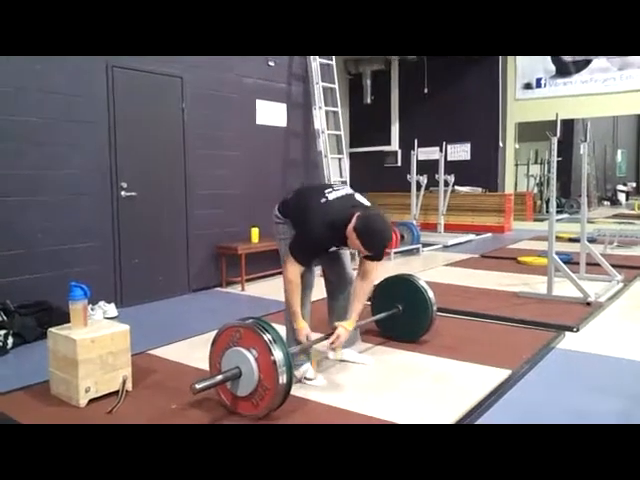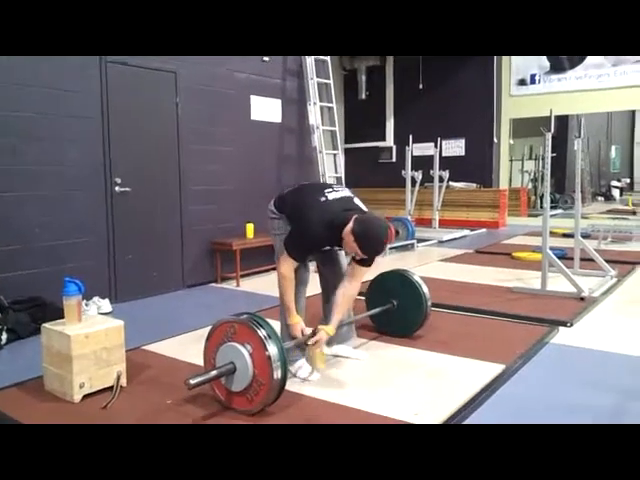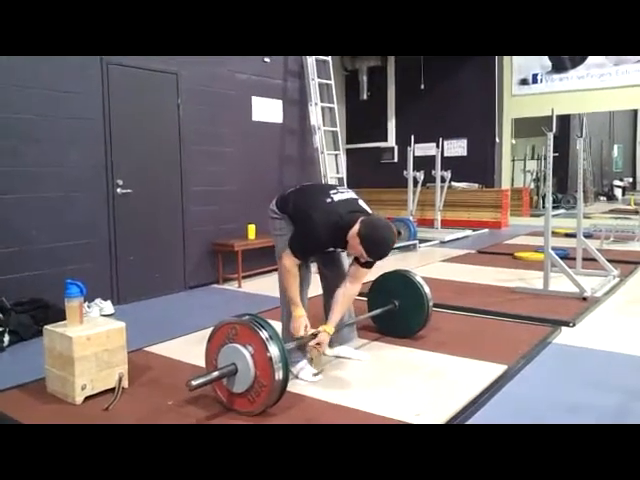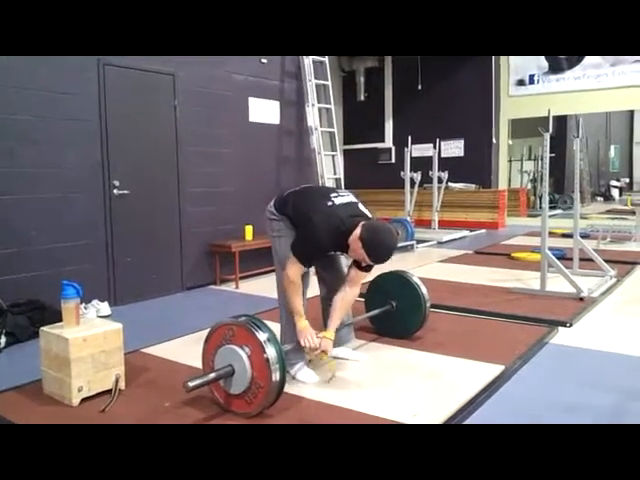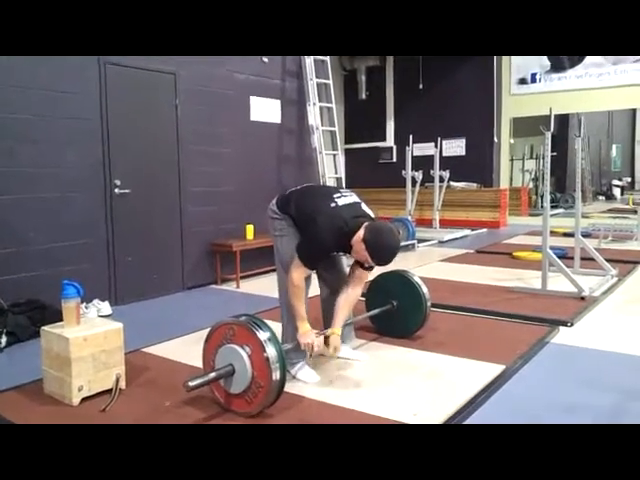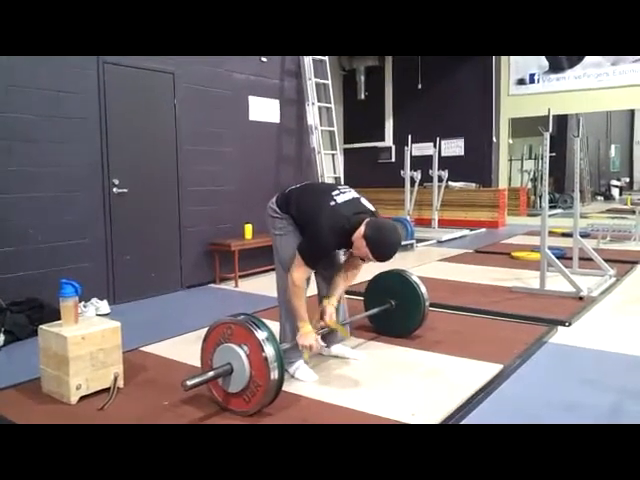
dt=0.2s
person 1, frame 1
left shoulder: (374, 229)
right shoulder: (317, 228)
left elbow: (366, 278)
right elbow: (291, 273)
left wrist: (349, 324)
right wrist: (299, 322)
right hip: (291, 221)
left knee: (344, 279)
right knee: (303, 284)
left ankle: (342, 346)
right ankle: (299, 361)
person 1, frame 2
left shoulder: (368, 232)
right shoulder: (314, 226)
left elbow: (352, 282)
right elbow: (285, 269)
left wrist: (329, 328)
right wrist: (292, 318)
right hip: (285, 216)
left knee: (337, 276)
right knee: (297, 280)
left ankle: (338, 341)
right ankle: (294, 356)
person 1, frame 3
left shoulder: (372, 235)
right shoulder: (319, 227)
left elbow: (352, 283)
right elbow: (287, 263)
left wrist: (328, 328)
right wrist: (298, 312)
right hip: (287, 216)
left knee: (338, 277)
right knee: (298, 281)
left ankle: (339, 342)
right ankle: (296, 358)
person 1, frame 4
left shoulder: (371, 238)
right shoulder: (321, 231)
left elbow: (350, 287)
right elbow: (291, 273)
left wrist: (329, 334)
right wrist: (302, 323)
right hip: (284, 218)
left knee: (336, 279)
right knee: (296, 284)
left ankle: (338, 343)
right ankle: (293, 359)
person 1, frame 5
left shoulder: (373, 238)
right shoulder: (326, 232)
left elbow: (354, 286)
right elbow: (296, 277)
left wrist: (336, 331)
right wrist: (304, 327)
left hip: (318, 211)
right hip: (286, 216)
left knee: (337, 278)
right knee: (297, 284)
left ankle: (339, 343)
right ankle: (294, 358)
person 1, frame 6
left shoulder: (374, 230)
right shoulder: (327, 231)
left elbow: (351, 268)
right elbow: (296, 278)
left wrist: (331, 302)
right wrist: (305, 328)
left hip: (317, 209)
right hip: (285, 215)
left knee: (332, 275)
right knee: (291, 282)
left ankle: (332, 342)
right ankle: (292, 357)
